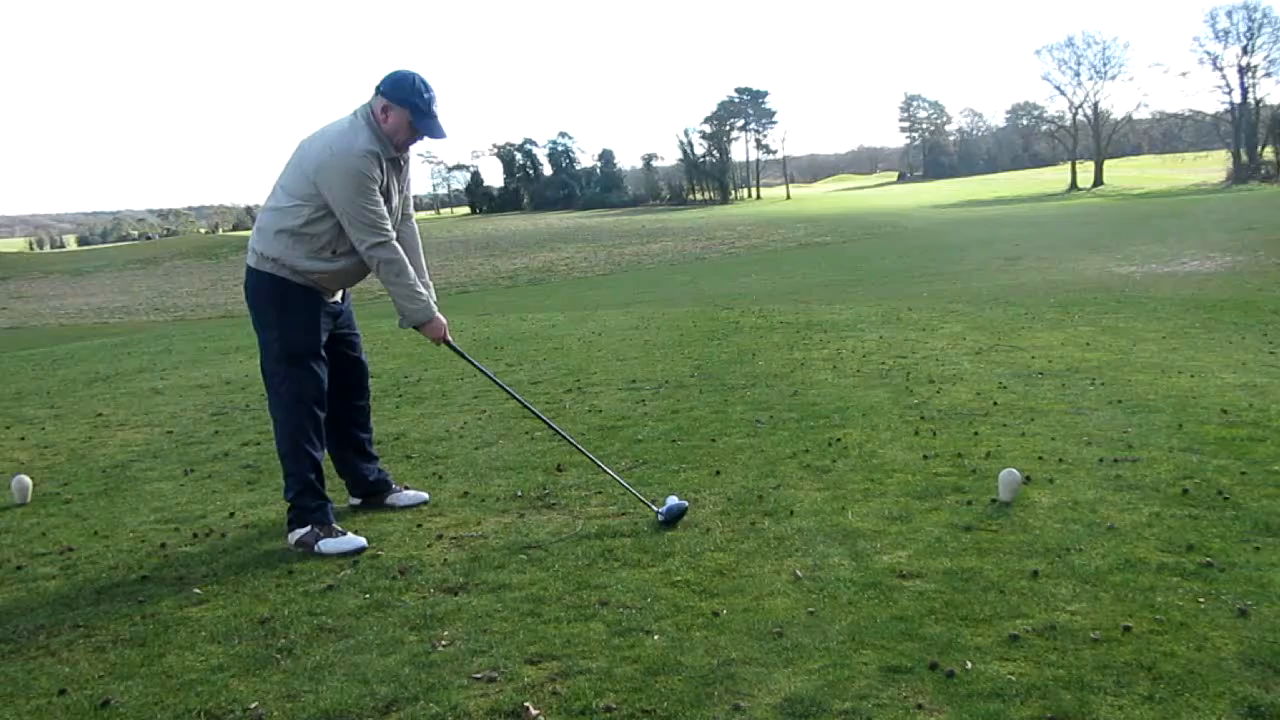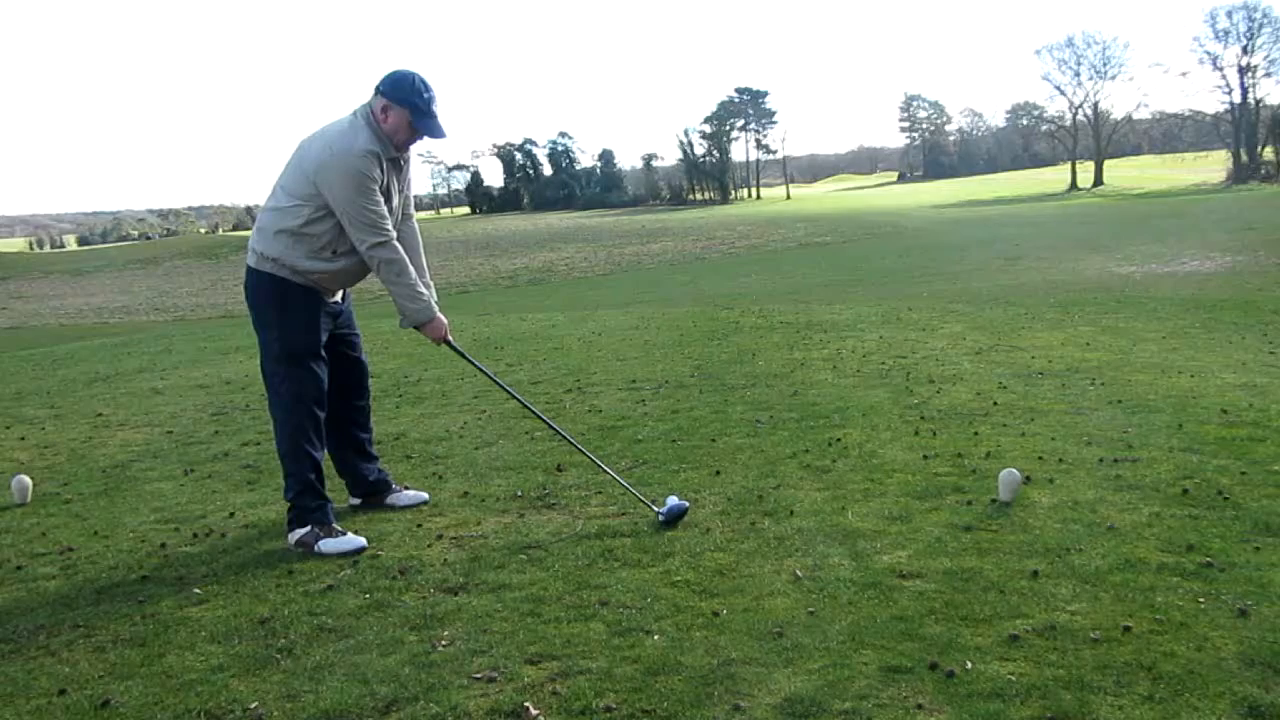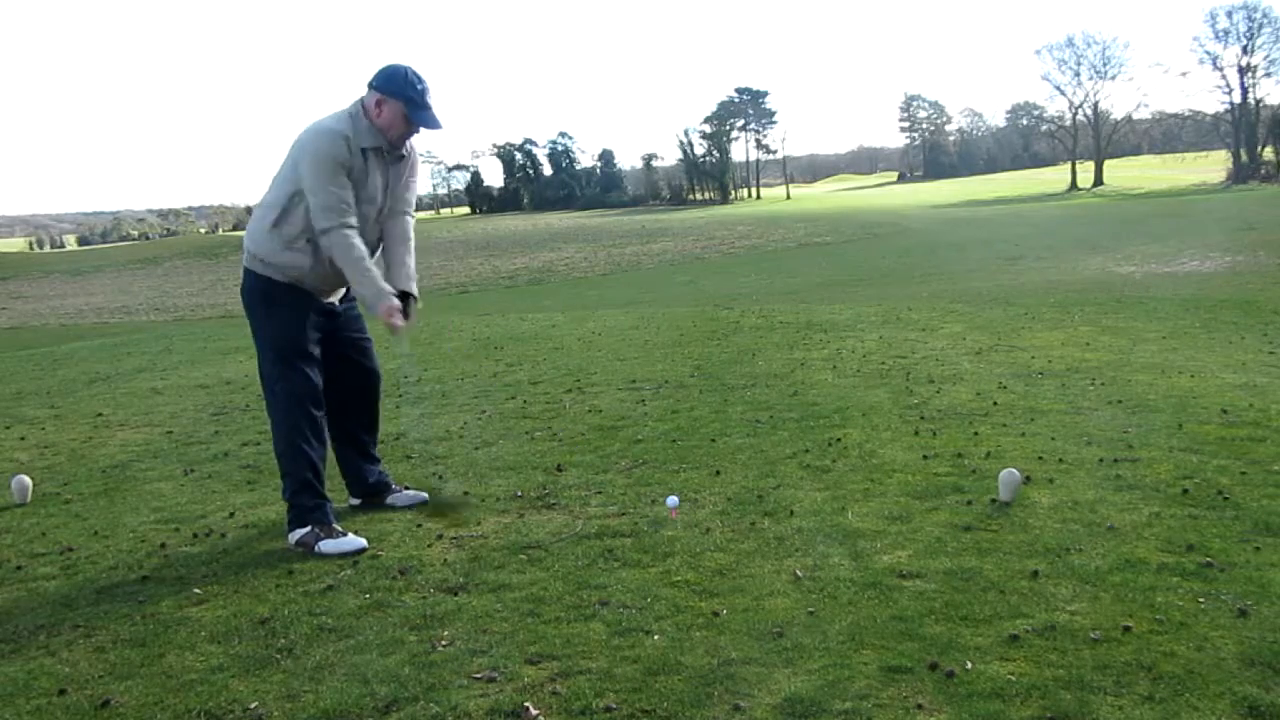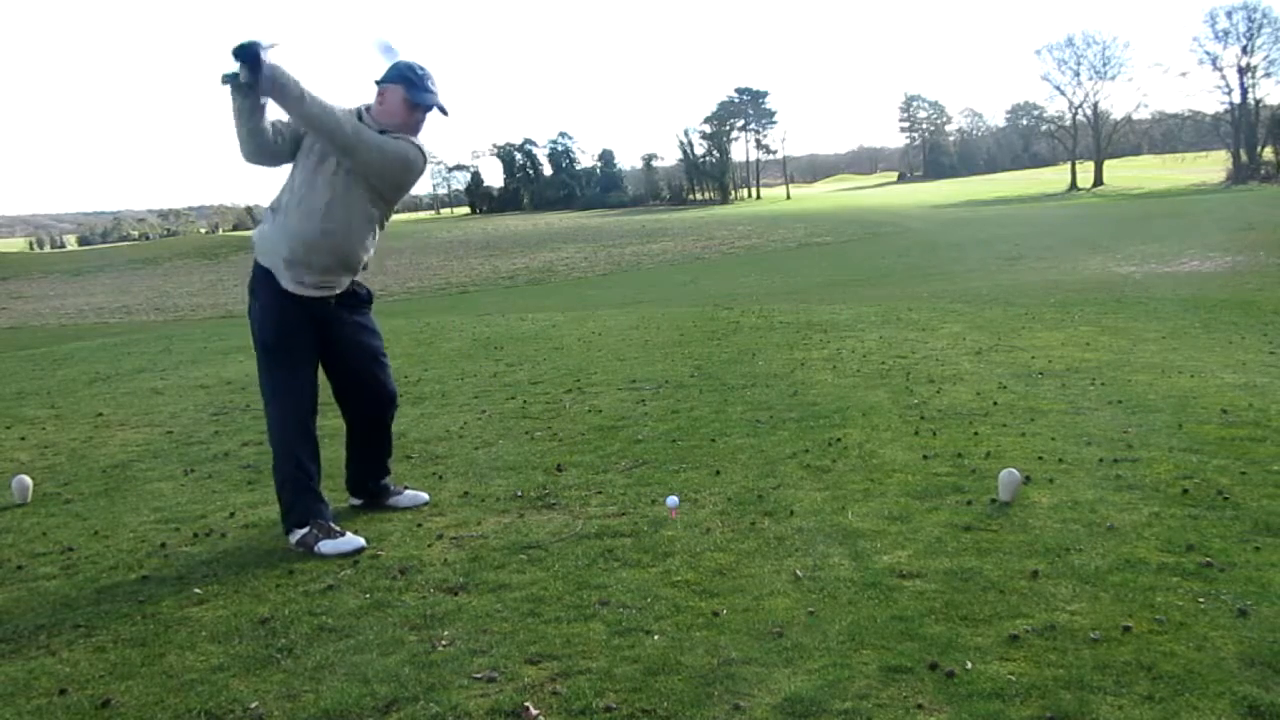
dt=0.5s
person 1, frame 1
left shoulder: (392, 150)
right shoulder: (349, 154)
left elbow: (403, 228)
right elbow: (378, 246)
left wrist: (425, 300)
right wrist: (422, 312)
left hip: (327, 283)
right hip: (284, 283)
left knee: (350, 384)
right knee: (302, 397)
left ankle: (368, 483)
right ankle: (308, 519)
person 1, frame 2
left shoulder: (392, 149)
right shoulder: (349, 154)
left elbow: (404, 228)
right elbow: (379, 246)
left wrist: (426, 299)
right wrist: (422, 313)
left hip: (327, 284)
right hip: (284, 283)
left knee: (350, 386)
right knee: (301, 398)
left ankle: (367, 483)
right ankle: (308, 520)
person 1, frame 3
left shoulder: (403, 157)
right shoulder: (328, 139)
left elbow: (397, 224)
right elbow: (337, 229)
left wrist: (402, 289)
right wrist: (376, 296)
left hip: (333, 289)
right hip: (277, 283)
left knee: (358, 382)
right knee: (298, 400)
left ankle: (369, 484)
right ankle: (308, 520)
person 1, frame 4
left shoulder: (408, 155)
right shoulder: (327, 123)
left elbow: (337, 134)
right elbow: (261, 149)
left wrist: (274, 79)
right wrist: (249, 92)
left hip: (340, 293)
right hip: (278, 282)
left knee: (375, 394)
right knee: (292, 407)
left ankle: (370, 486)
right ankle: (305, 520)
